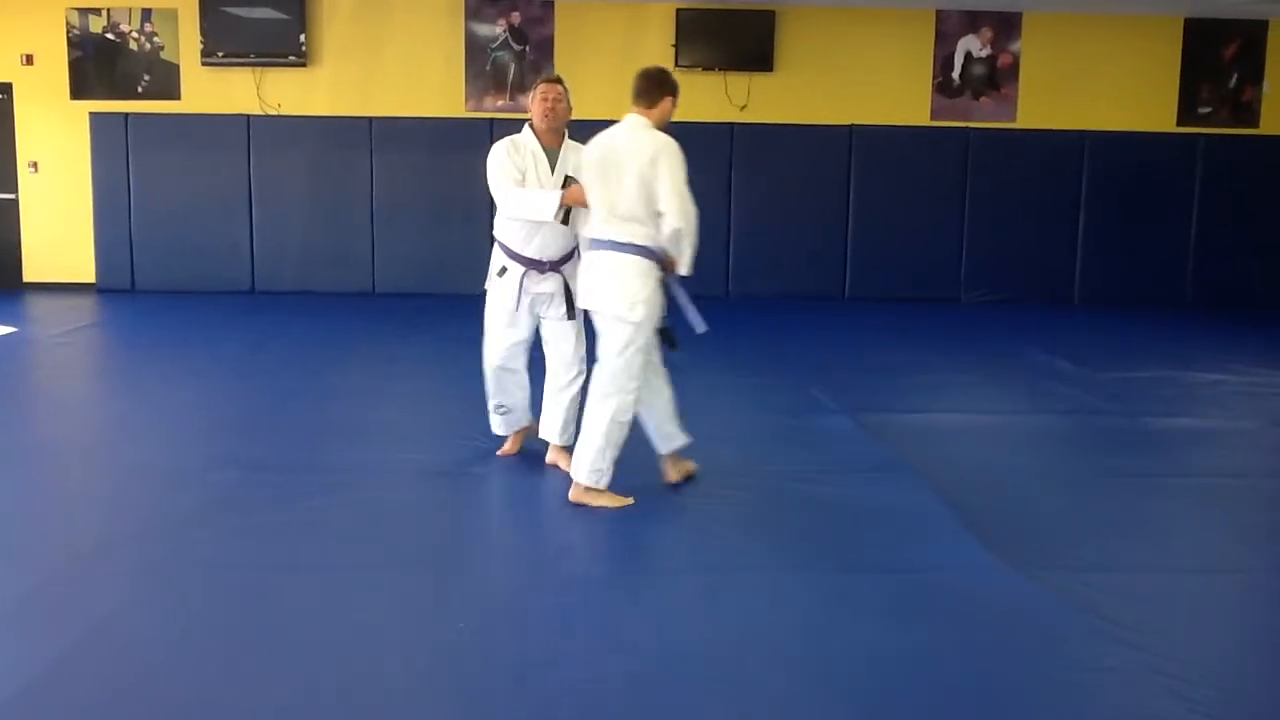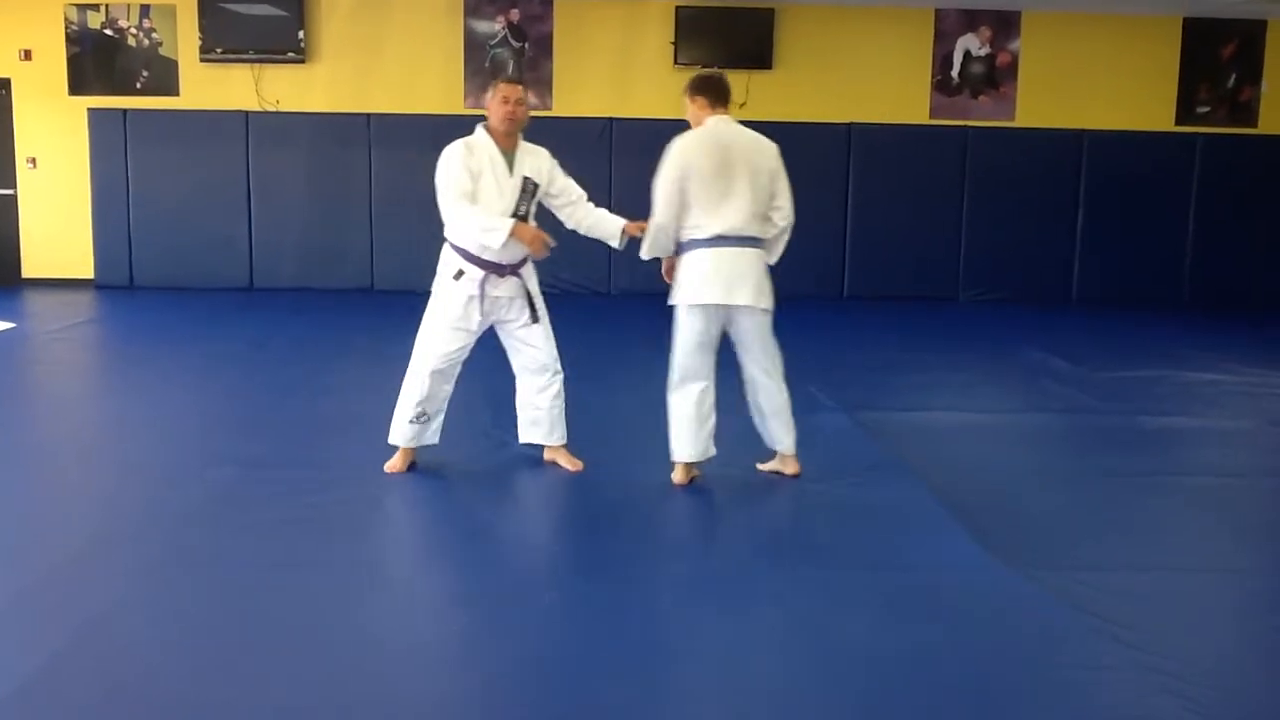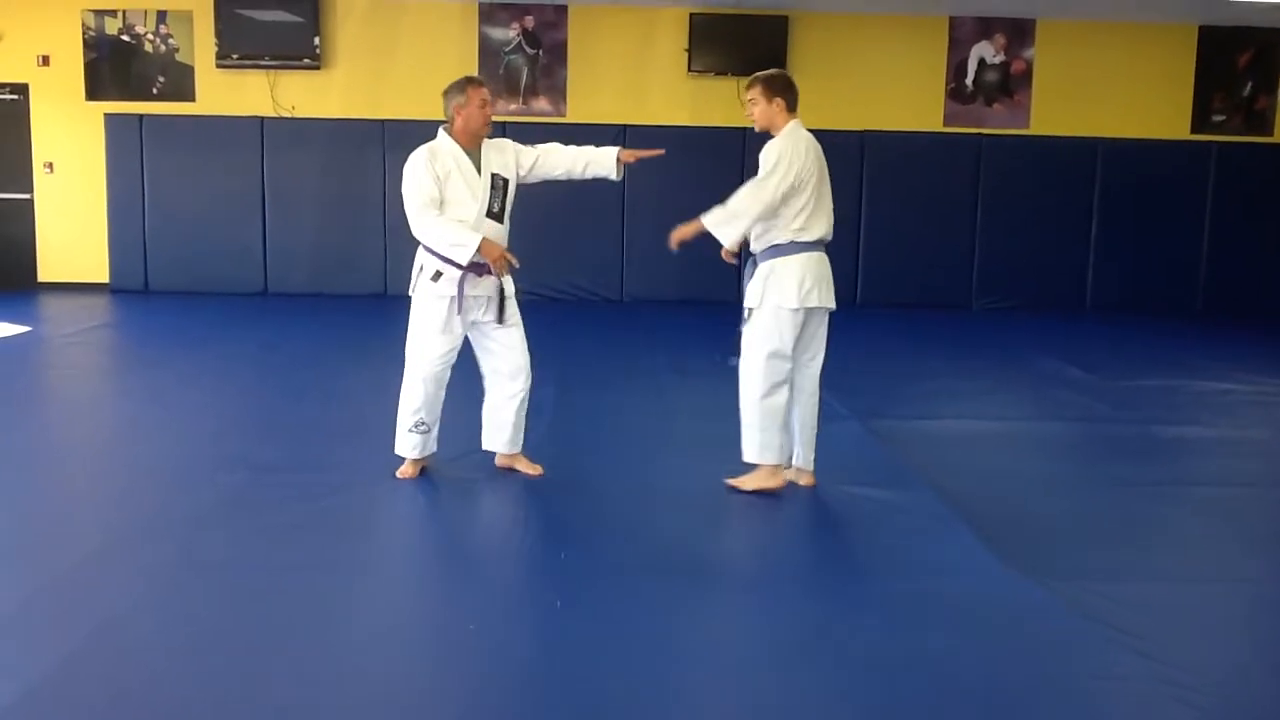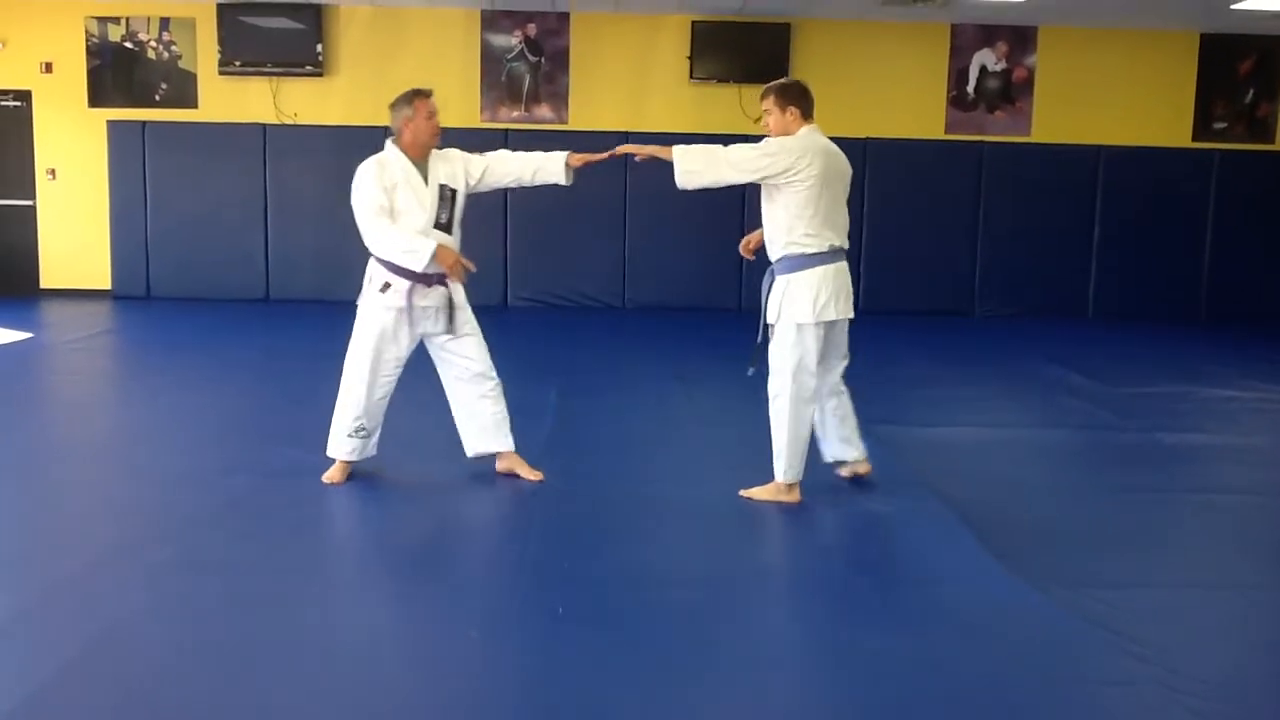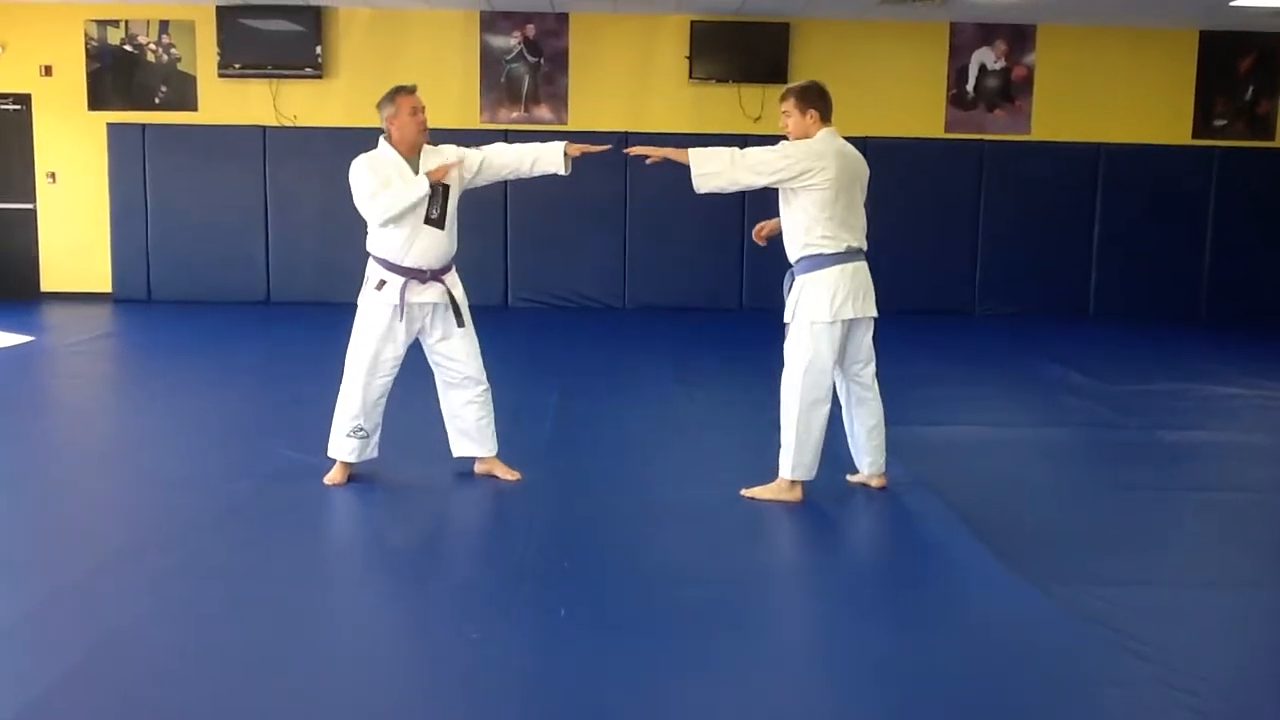
dt=0.5s
person 1, frame 1
left shoulder: (597, 144)
right shoulder: (661, 146)
right elbow: (678, 215)
right wrist: (676, 258)
left hip: (597, 265)
right hip: (632, 271)
left knee: (645, 365)
right knee: (618, 377)
left ankle: (672, 456)
right ankle: (586, 481)
person 1, frame 2
left shoulder: (683, 147)
right shoulder: (764, 147)
left elbow: (663, 214)
right elbow: (783, 214)
left wrist: (665, 255)
left hip: (699, 265)
right hip: (747, 264)
left knee: (691, 371)
right knee: (763, 365)
left ankle: (685, 463)
right ankle: (786, 454)
person 1, frame 3
left shoulder: (788, 147)
right shoulder: (804, 145)
left elbow: (756, 197)
left wrist: (699, 224)
right wrist: (748, 234)
left hip: (785, 271)
right hip: (810, 268)
left knee: (762, 371)
right knee: (804, 373)
left ankle: (768, 467)
right ankle: (800, 466)
person 1, frame 4
left shoulder: (789, 151)
right shoulder: (833, 155)
left elbow: (725, 160)
left wrist: (656, 150)
right wrist: (770, 232)
left hip: (804, 281)
right hip: (832, 274)
left knee: (790, 382)
right knee: (826, 376)
left ankle: (786, 482)
right ankle: (853, 456)
person 1, frame 5
left shoulder: (808, 154)
right shoulder: (851, 157)
left elbow: (741, 164)
left wrist: (669, 152)
right wrist: (784, 223)
left hip: (823, 282)
right hip: (852, 276)
left knee: (804, 381)
right knee: (858, 377)
left ankle: (790, 480)
right ankle: (873, 468)
person 2, frame 1
left shoulder: (584, 158)
right shoulder: (507, 150)
right elbow: (510, 200)
right wrist: (563, 198)
left hip: (561, 274)
right hip: (512, 271)
left knee: (568, 361)
right knee: (501, 356)
left ankle: (557, 445)
right ankle: (519, 425)
person 2, frame 2
left shoulder: (539, 159)
right shoulder: (460, 153)
left elbow: (576, 207)
right elbow: (457, 212)
left wrist: (622, 228)
right wrist: (513, 229)
left hip: (515, 279)
right hip: (465, 276)
left knee: (542, 363)
right knee: (434, 361)
left ankle: (553, 444)
right ankle: (408, 445)
person 2, frame 3
left shoulder: (505, 152)
right shoulder: (426, 159)
left elbow: (559, 159)
right elbow: (425, 221)
left wrist: (616, 156)
right wrist: (479, 244)
left hip: (490, 282)
right hip: (442, 279)
left knee: (512, 368)
right knee: (429, 368)
left ankle: (507, 450)
right ankle: (414, 454)
person 2, frame 4
left shoulder: (454, 163)
right shoulder: (374, 170)
left elbow: (507, 167)
right elbow: (376, 232)
left wrist: (564, 161)
right wrist: (434, 251)
left hip: (442, 292)
right hip: (392, 291)
left knee: (477, 371)
right knee: (366, 377)
left ankle: (505, 454)
right ankle: (346, 456)
person 2, frame 5
left shoulder: (448, 156)
right shoulder: (367, 165)
left elbow: (505, 159)
right elbow: (378, 209)
left wrist: (562, 150)
right wrist: (426, 181)
left hip: (441, 289)
right hip: (389, 288)
left knee: (466, 374)
right knee: (366, 375)
left ankle: (484, 456)
right ankle: (346, 458)
